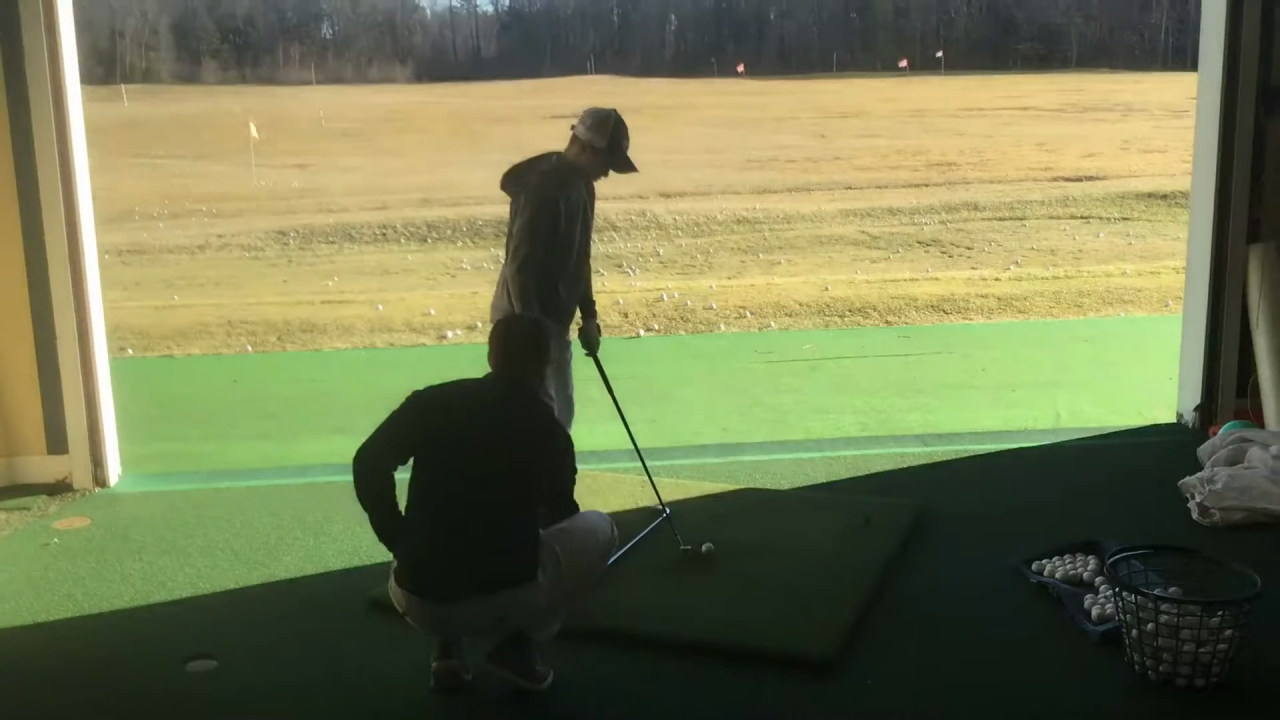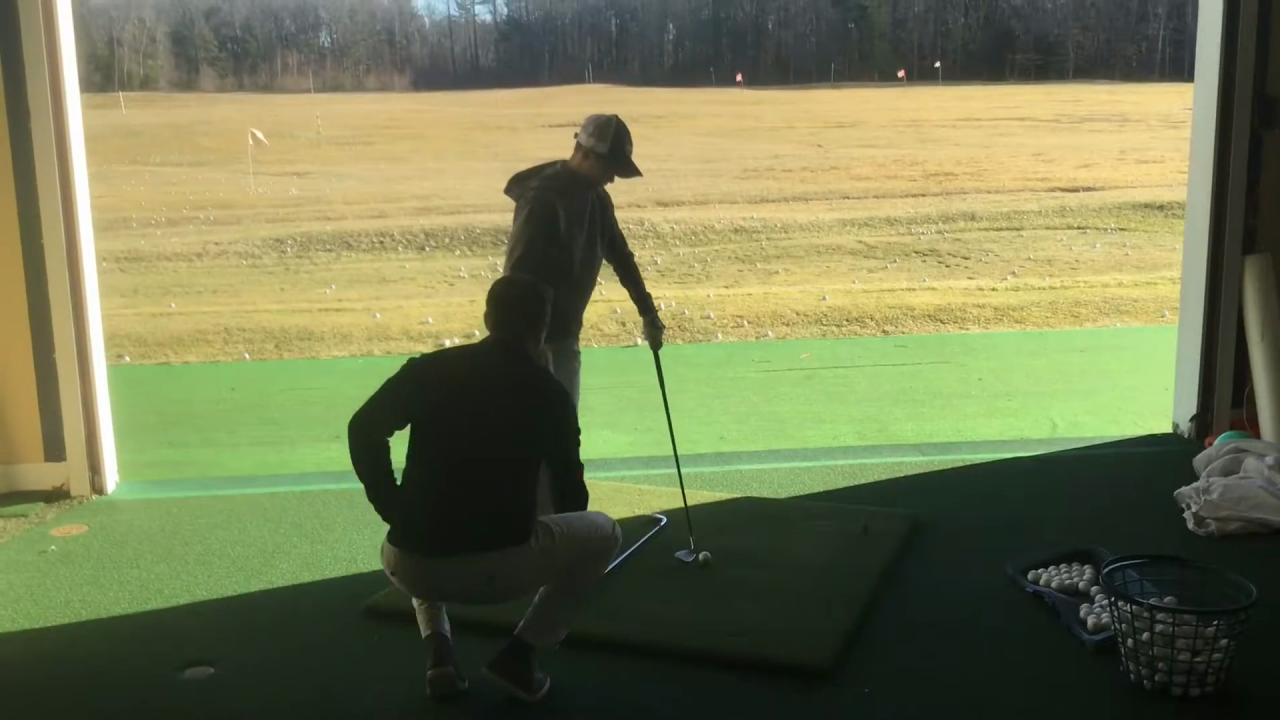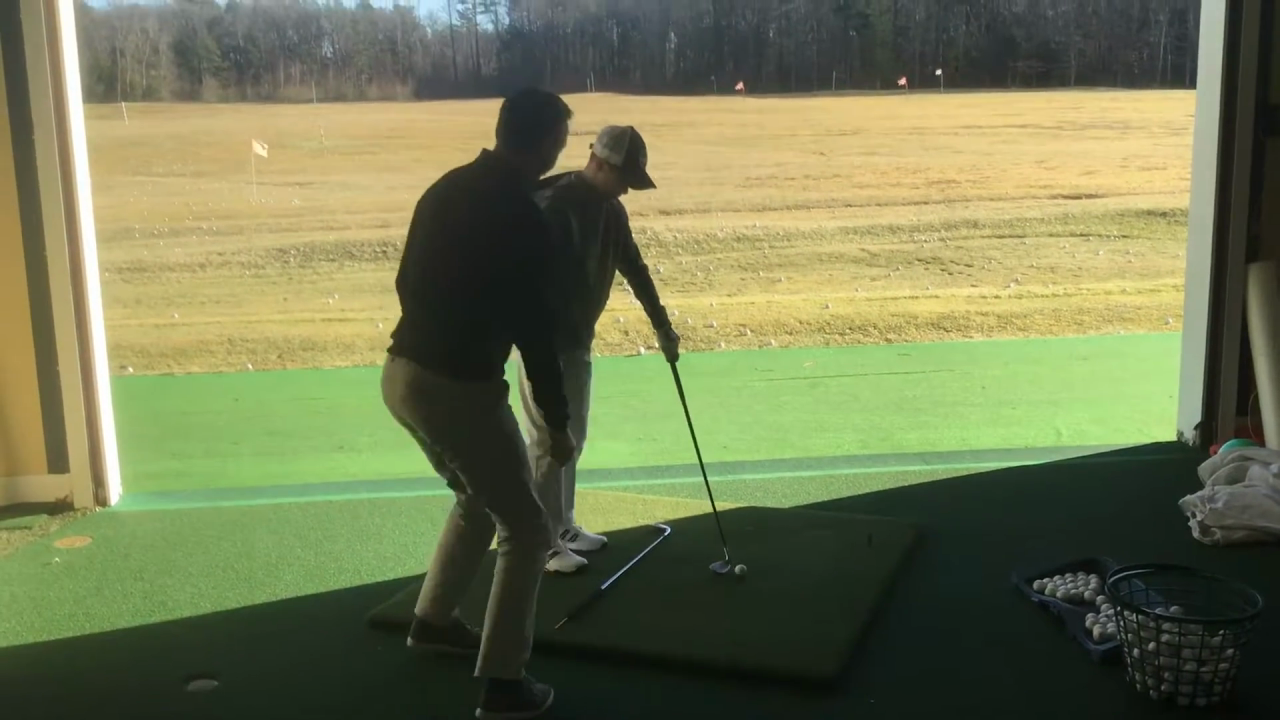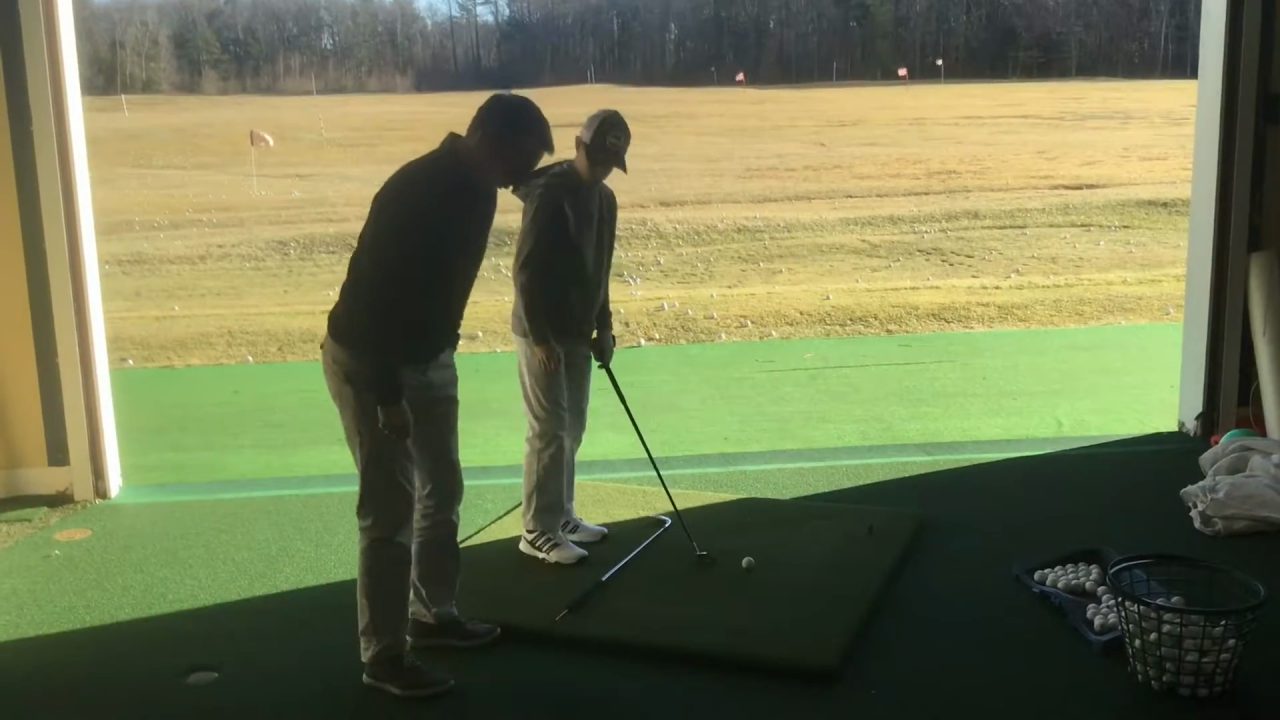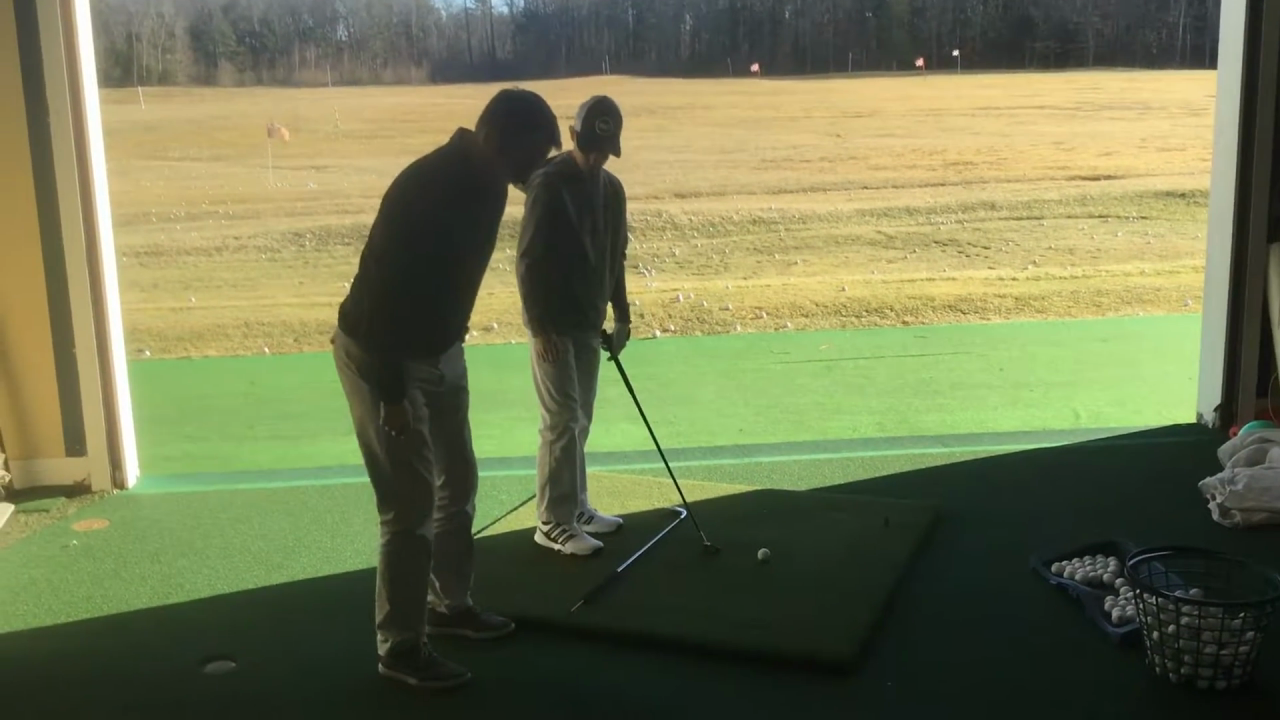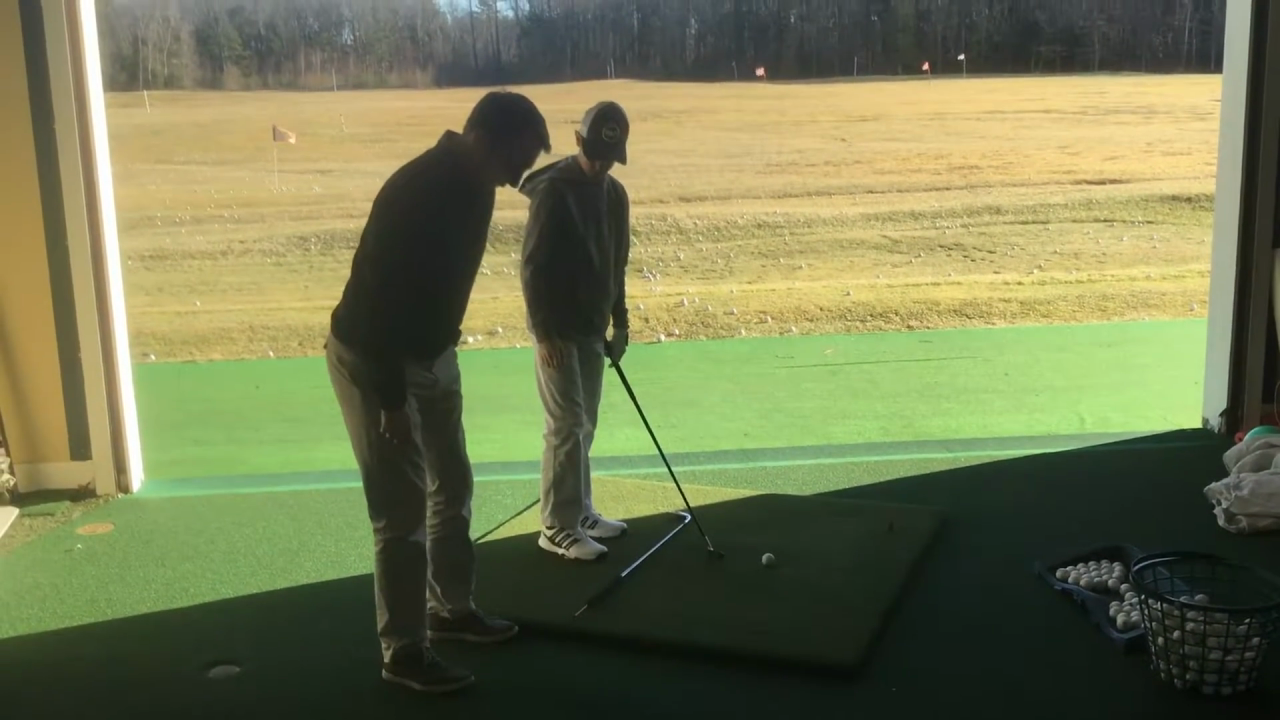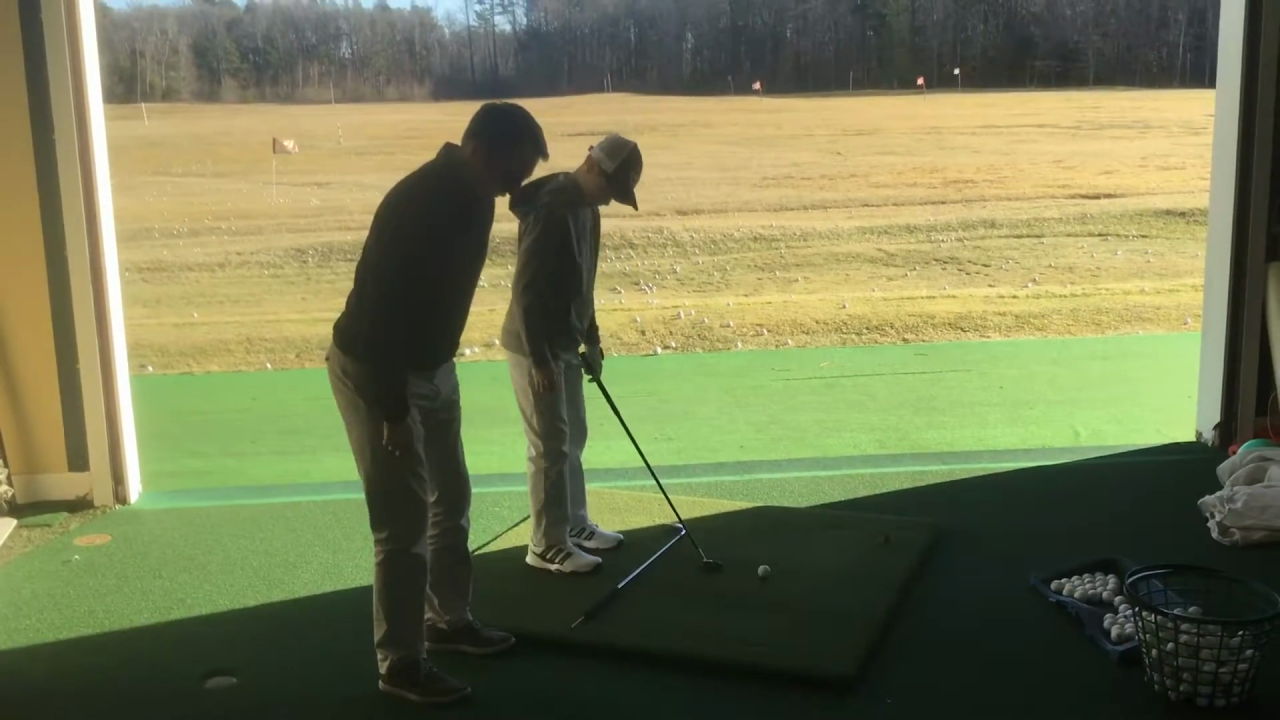
dt=0.7s
person 1, frame 1
left shoulder: (432, 402)
right shoulder: (548, 430)
left elbow: (369, 464)
right elbow: (561, 514)
left wrist: (401, 546)
left hip: (417, 602)
right hip: (507, 602)
right knee: (600, 529)
left ankle: (448, 645)
right ankle: (518, 644)
person 1, frame 2
left shoulder: (428, 369)
right shoulder: (548, 394)
left elbow: (363, 432)
right elbow: (568, 483)
left wrist: (396, 515)
left hip: (411, 566)
right hip: (499, 565)
right knee: (603, 533)
left ankle: (438, 651)
right ankle: (519, 655)
person 1, frame 3
left shoulder: (448, 188)
right shoulder: (520, 215)
left elbow: (408, 279)
right elbow: (532, 326)
right wrist: (557, 421)
left hip: (407, 372)
right hip: (457, 385)
left knee: (480, 498)
right knee: (526, 526)
left ankle: (434, 619)
person 1, frame 4
left shoulder: (476, 191)
right shoulder: (413, 192)
right elbow: (371, 294)
left wrist: (442, 350)
right wrist: (387, 395)
left hip: (430, 357)
right hip: (368, 361)
left knee: (442, 488)
right knee: (390, 508)
left ankle: (431, 614)
right ankle: (383, 654)
person 1, frame 5
left shoulder: (485, 185)
right shoulder: (425, 189)
right elbow: (383, 292)
left wrist: (450, 343)
right wrist: (392, 391)
left hip: (439, 350)
right hip: (382, 354)
left knee: (456, 481)
right knee: (411, 500)
left ankle: (448, 603)
right ankle: (399, 645)
person 1, frame 6
left shoulder: (472, 188)
right shoulder: (415, 194)
right elbow: (377, 299)
right wrist: (391, 399)
left hip: (432, 355)
right hip: (374, 359)
left knee: (451, 487)
right knee: (403, 507)
left ankle: (451, 608)
right ankle: (403, 650)
person 1, frame 7
left shoulder: (473, 199)
right shoulder: (416, 205)
right elbow: (381, 310)
right wrist: (393, 411)
left hip: (431, 367)
right hip: (376, 371)
left knee: (450, 498)
right knee: (404, 518)
left ankle: (448, 620)
right ankle: (400, 661)
person 2, frame 1
left shoulder: (581, 188)
right shoulder: (540, 191)
right elbow: (520, 269)
left wrist: (589, 316)
left hip: (555, 321)
left knee: (561, 413)
person 2, frame 2
left shoulder: (596, 199)
right shoulder: (542, 198)
left elbow: (620, 256)
right elbow: (517, 273)
left wrist: (648, 313)
left hip: (565, 332)
person 2, frame 3
left shoulder: (611, 210)
right shoulder: (556, 207)
left elbow: (634, 267)
left wrist: (662, 325)
left hip: (579, 339)
left knee: (573, 436)
right knee: (549, 439)
left ankle: (562, 524)
person 2, frame 4
left shoulder: (604, 198)
right shoulder: (548, 196)
right elbow: (527, 271)
left wrist: (603, 326)
right wrist: (541, 338)
left hip: (577, 332)
right hip: (542, 333)
left knee: (572, 428)
right knee: (549, 430)
left ankle: (561, 516)
right ankle: (538, 531)
person 2, frame 5
left shoulder: (611, 189)
right shoulder: (548, 186)
right elbow: (529, 262)
left wrist: (621, 314)
right wrist: (538, 327)
left hip: (589, 322)
right hip: (554, 323)
left knee: (580, 420)
right knee: (561, 421)
left ankle: (576, 507)
right ankle: (553, 522)
person 2, frame 6
left shoulder: (615, 194)
right shoulder: (553, 191)
right elbow: (534, 268)
left wrist: (619, 321)
right wrist: (544, 333)
left hip: (593, 328)
right hip: (559, 330)
left knee: (584, 425)
right knee: (566, 426)
left ankle: (580, 512)
right ankle: (557, 527)
person 2, frame 7
left shoulder: (586, 210)
right shoulder: (549, 212)
right elbow: (527, 291)
left wrist: (591, 339)
right wrist: (539, 359)
left hip: (564, 345)
right hip: (536, 348)
left knee: (572, 437)
right knee: (550, 445)
left ankle: (574, 525)
right ankle: (547, 544)
